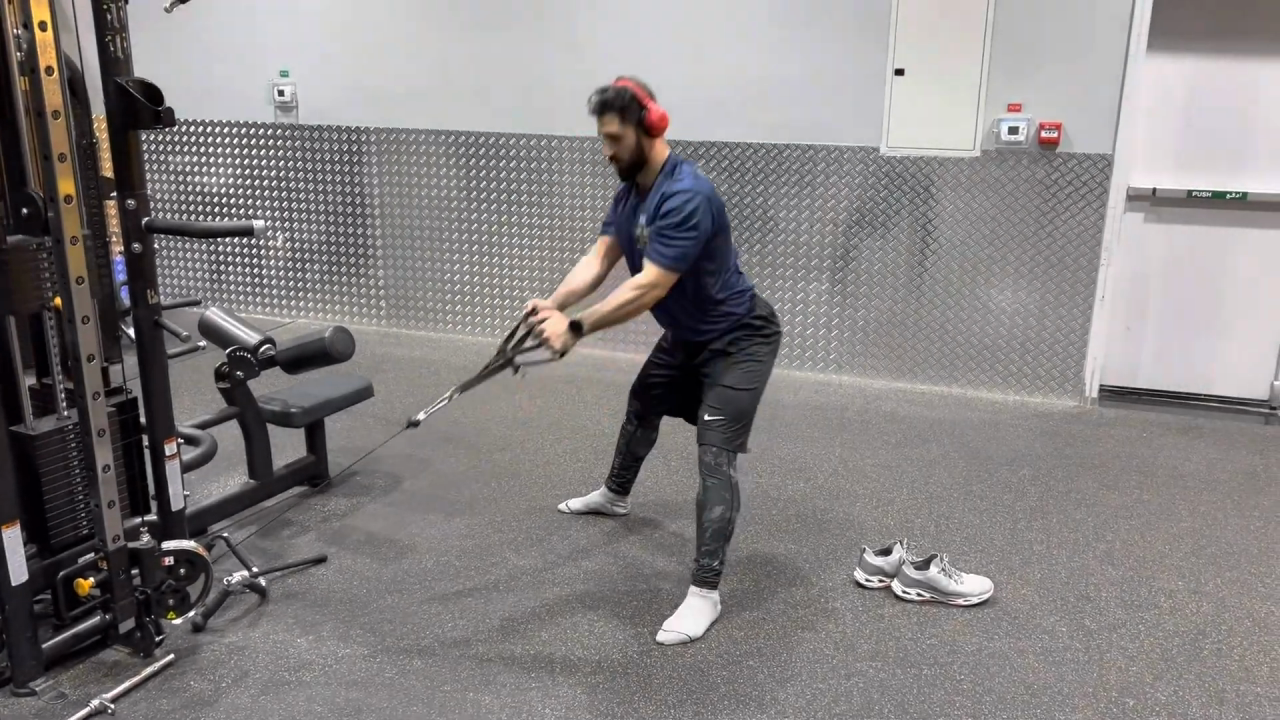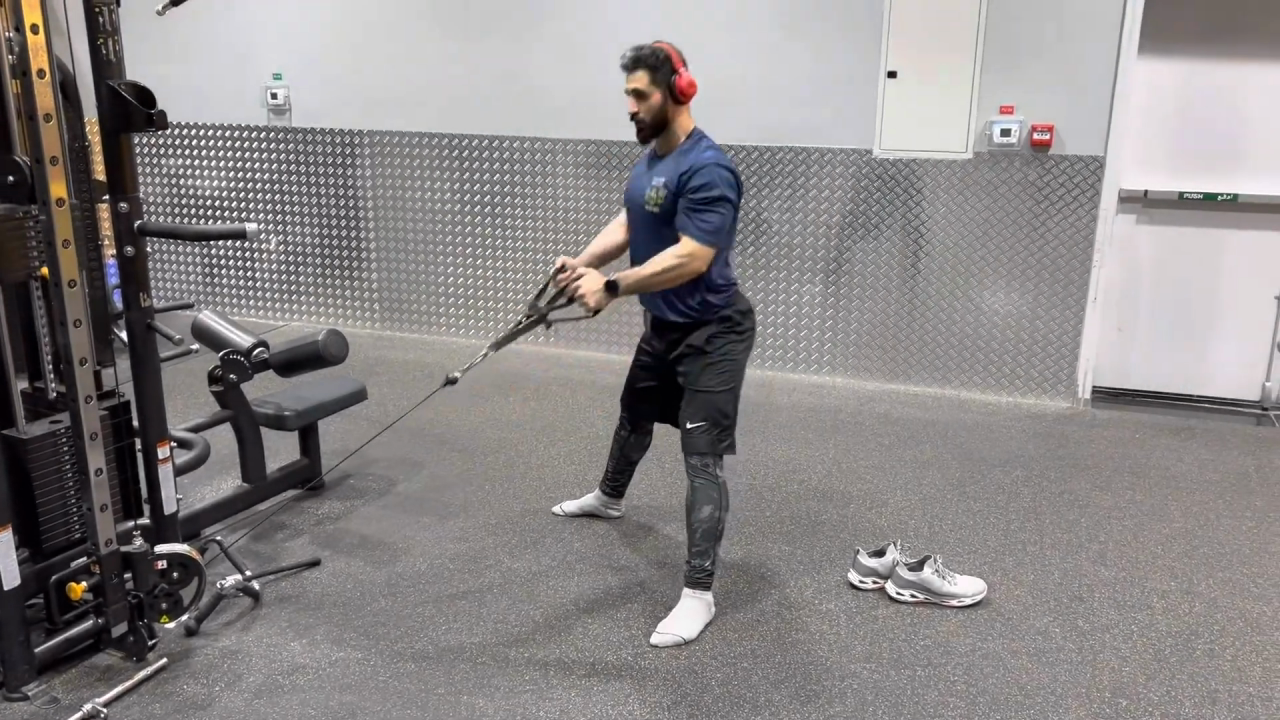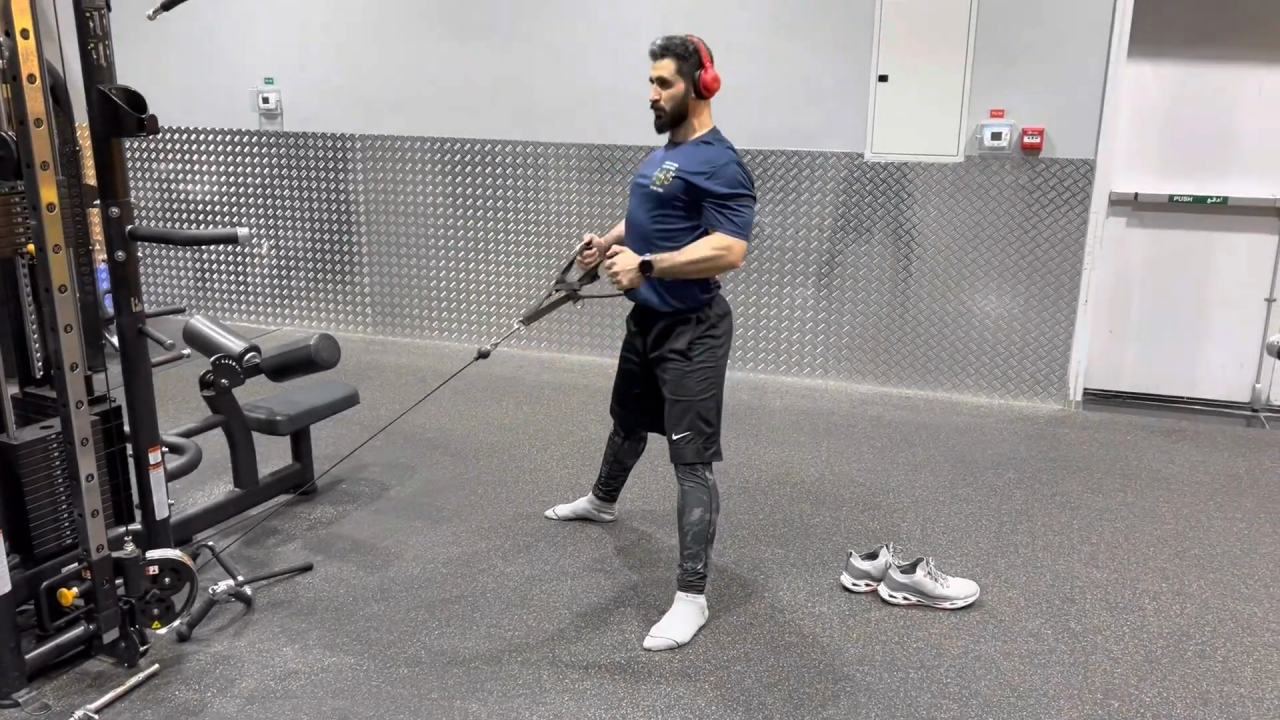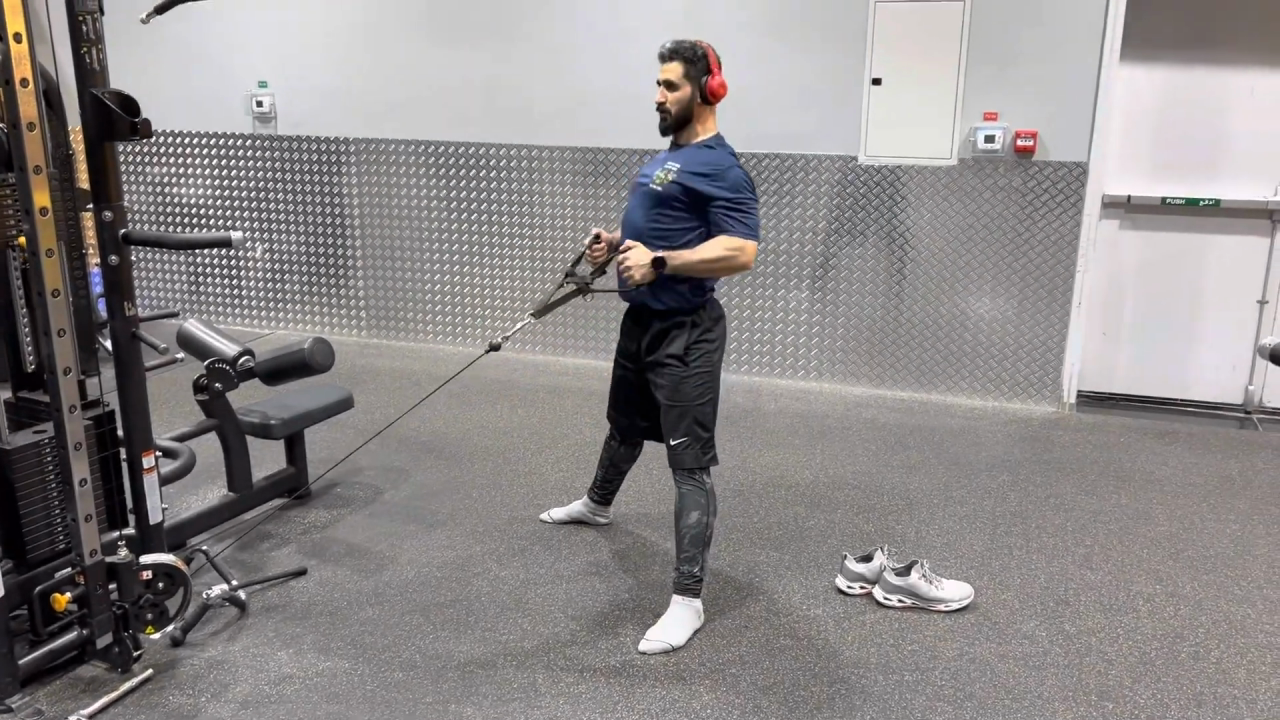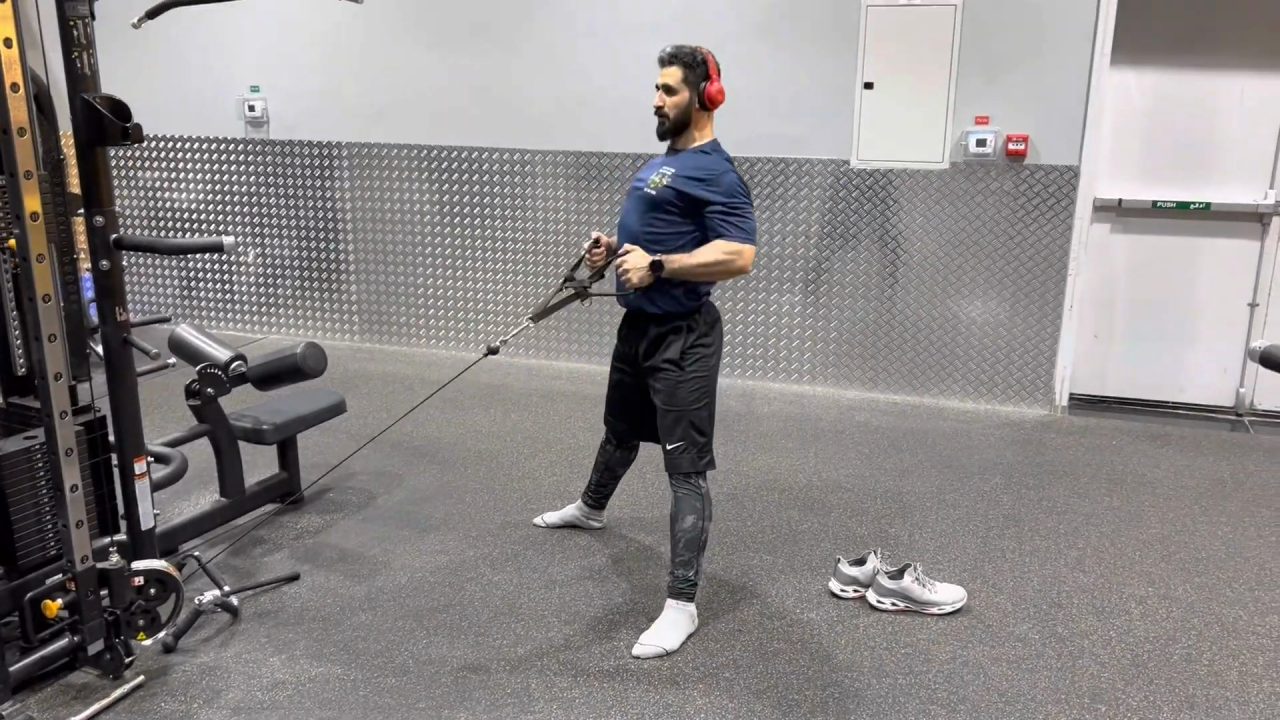
dt=0.2s
person 1, frame 1
left shoulder: (684, 195)
right shoulder: (631, 190)
left elbow: (653, 285)
right elbow: (601, 255)
left wrist: (577, 326)
right wrist: (556, 301)
left hip: (739, 337)
right hip: (686, 333)
left knee: (715, 456)
right knee: (642, 407)
left ankle: (705, 593)
right ankle: (615, 494)
person 1, frame 2
left shoulder: (705, 167)
right shoulder: (651, 159)
left elbow: (694, 257)
right elbow: (628, 225)
left wrist: (610, 286)
right wrist: (587, 259)
left hip: (713, 331)
right hip: (664, 324)
left knee: (702, 455)
right knee: (634, 415)
left ankle: (698, 594)
right ankle: (609, 497)
person 1, frame 3
left shoulder: (718, 164)
right shoulder: (664, 153)
left elbow: (729, 250)
left wrist: (647, 265)
right wrist: (609, 242)
left hip: (692, 330)
right hip: (647, 318)
left knee: (691, 459)
right knee: (628, 422)
left ankle: (692, 597)
right ankle: (602, 501)
person 1, frame 4
left shoulder: (719, 168)
right shoulder: (668, 155)
left elbow: (741, 251)
left wrist: (658, 261)
right wrist: (615, 241)
left hip: (685, 331)
right hip: (640, 319)
left knee: (688, 463)
right knee: (624, 426)
left ankle: (688, 601)
right ankle: (597, 503)
person 1, frame 5
left shoulder: (714, 173)
right shoulder: (663, 161)
left elbow: (739, 255)
left wrist: (657, 265)
right wrist: (613, 245)
left hip: (682, 336)
right hip: (637, 324)
left knee: (685, 467)
right knee: (620, 429)
left ankle: (681, 605)
right ankle: (591, 508)
